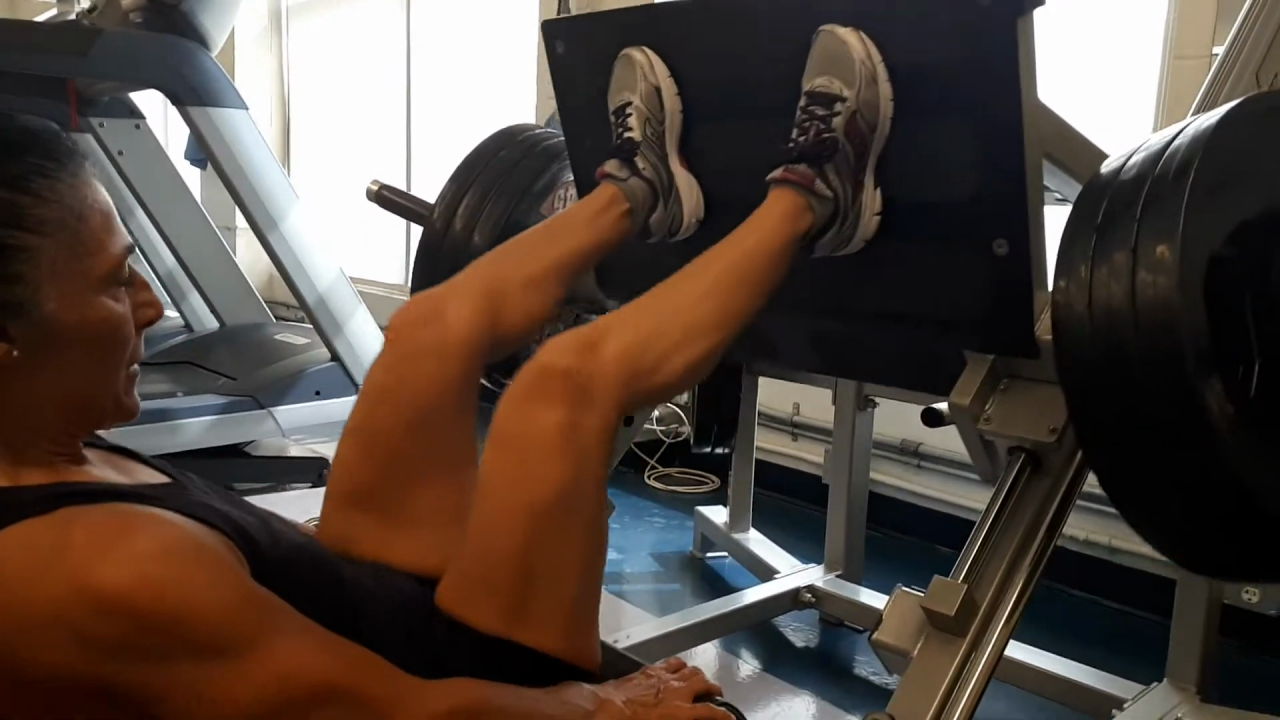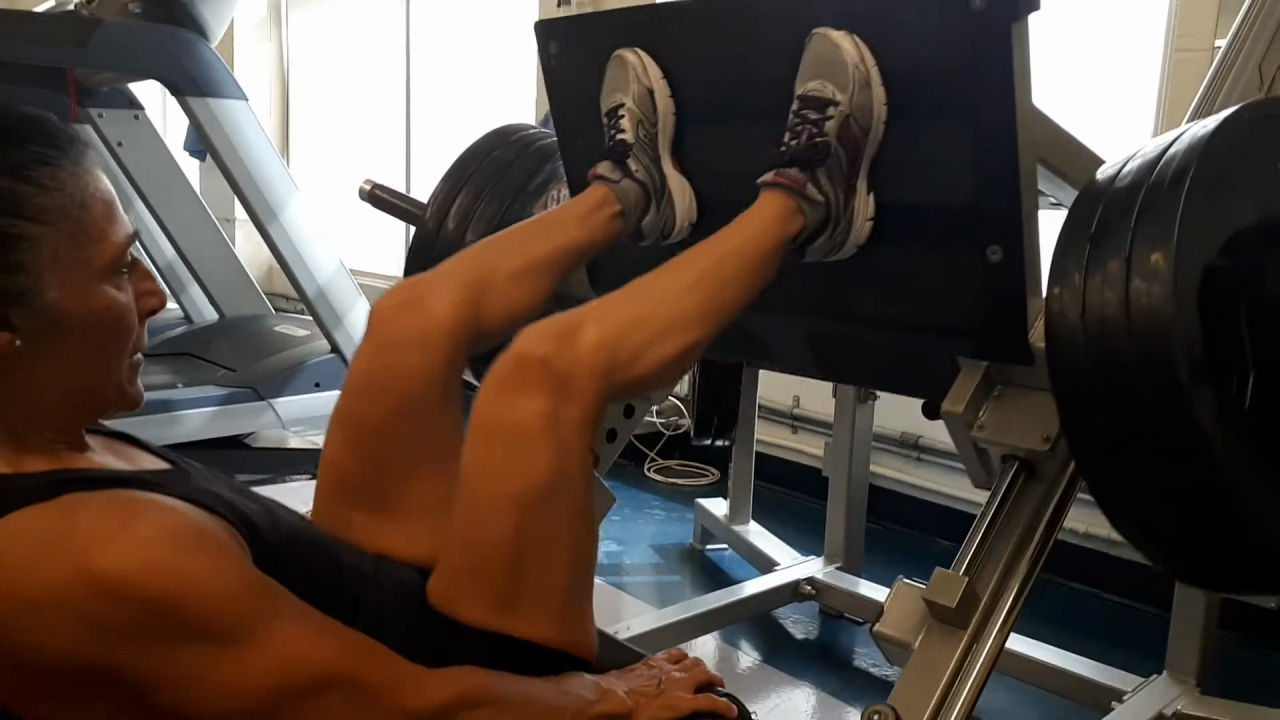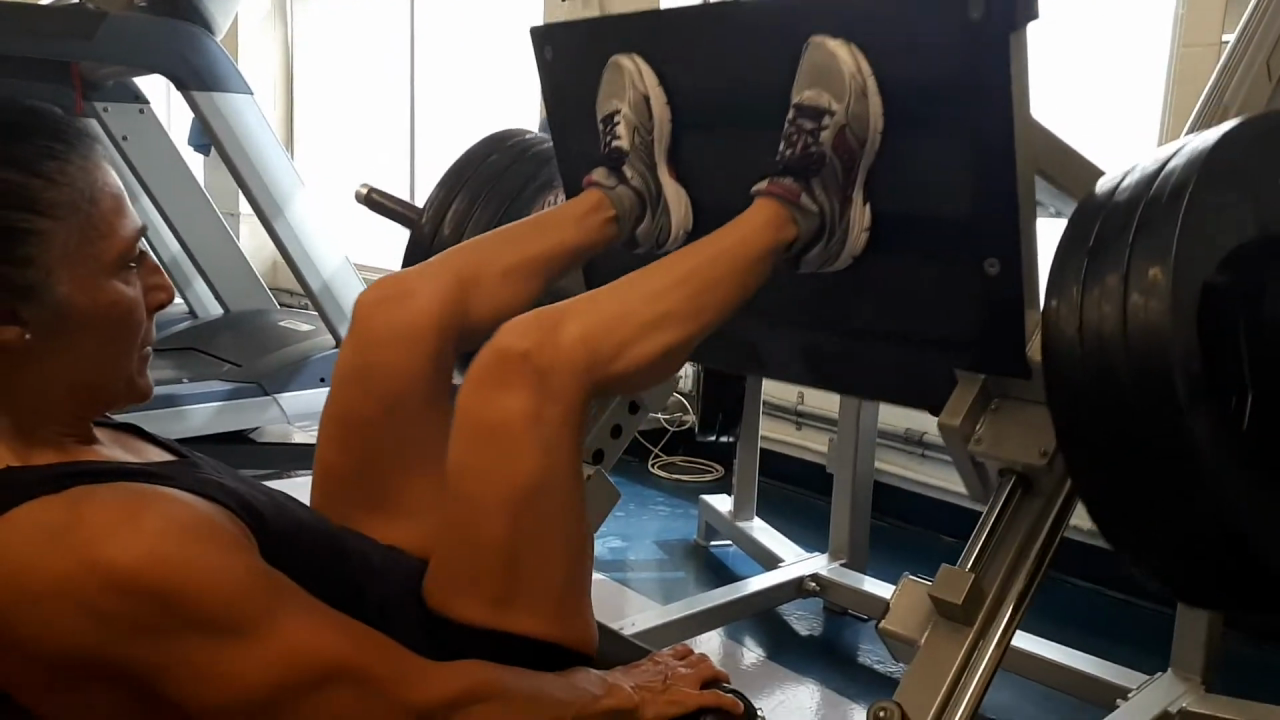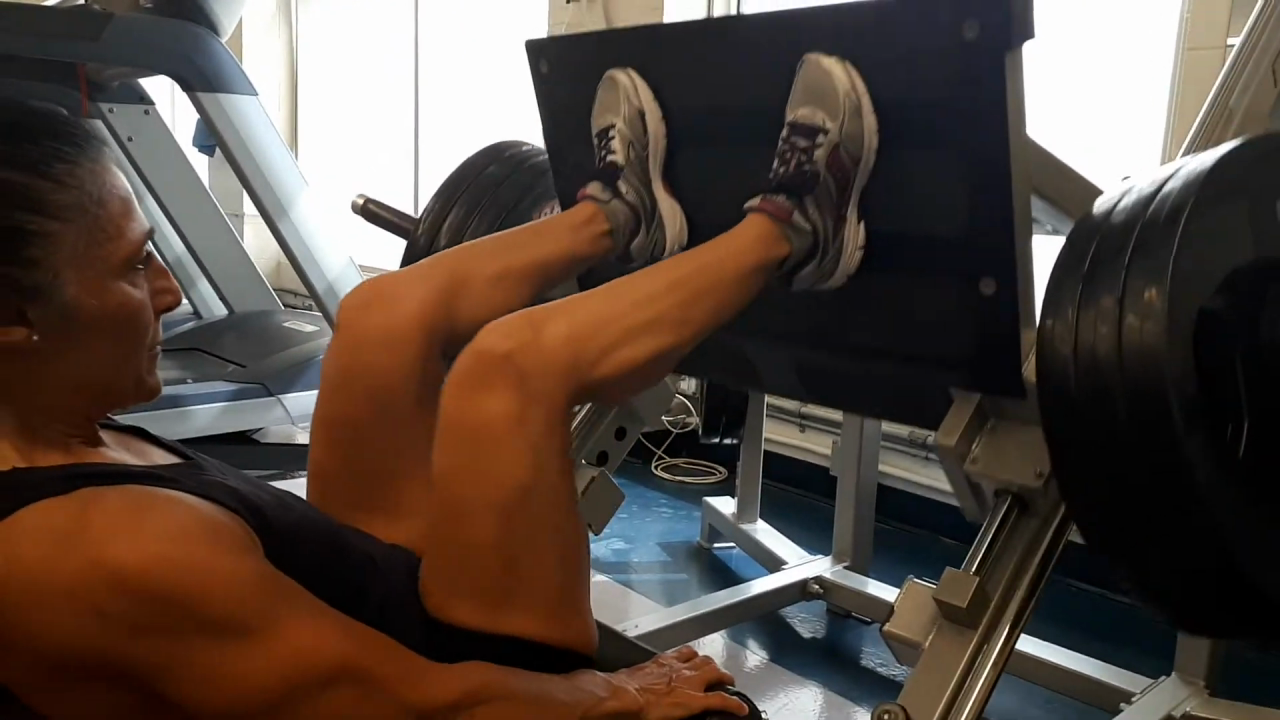
dt=0.1s
person 1, frame 1
right shoulder: (95, 569)
left hip: (365, 619)
left knee: (437, 326)
right knee: (571, 378)
left ankle: (633, 191)
right ankle: (808, 200)
person 1, frame 2
right shoulder: (96, 555)
left hip: (362, 616)
left knee: (414, 315)
right knee: (546, 367)
left ankle: (623, 192)
right ankle: (797, 204)
person 1, frame 3
right shoulder: (105, 548)
left hip: (369, 604)
left knee: (402, 312)
right knee: (528, 361)
left ankle: (620, 197)
right ankle: (796, 211)
person 1, frame 4
right shoulder: (110, 551)
left hip: (368, 609)
left knee: (383, 314)
right knee: (511, 362)
left ankle: (613, 212)
right ankle: (787, 228)
